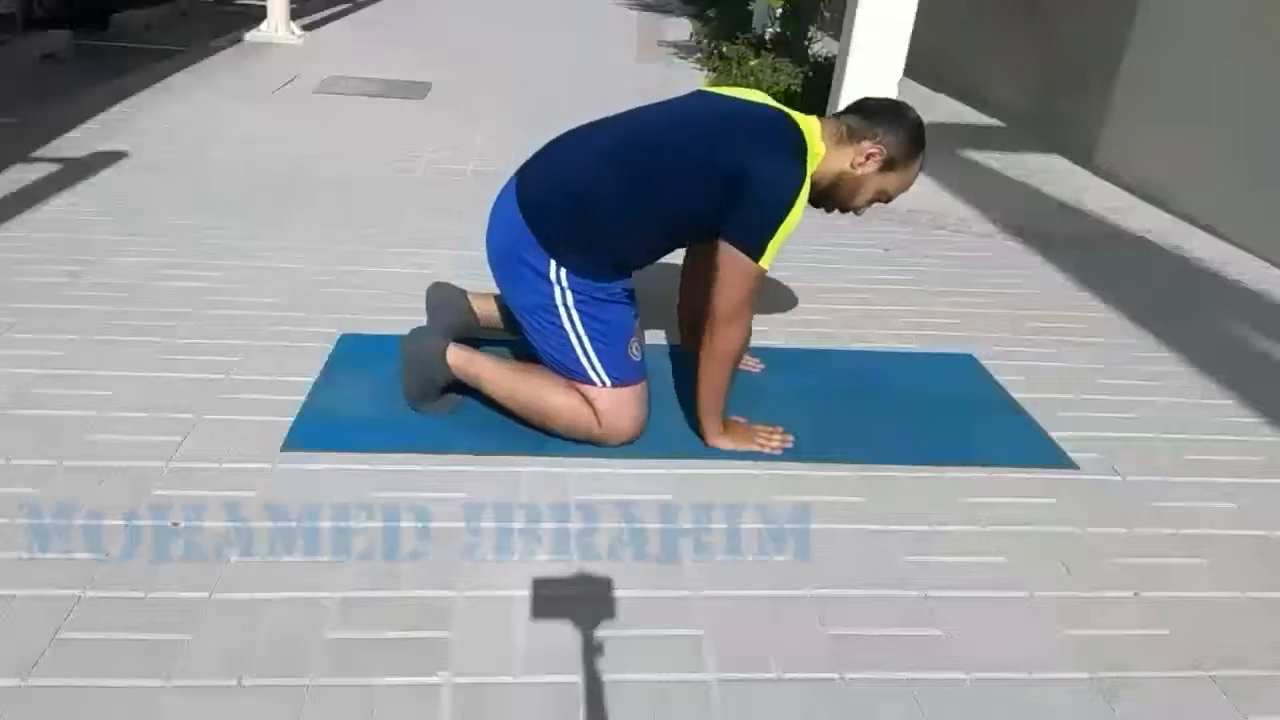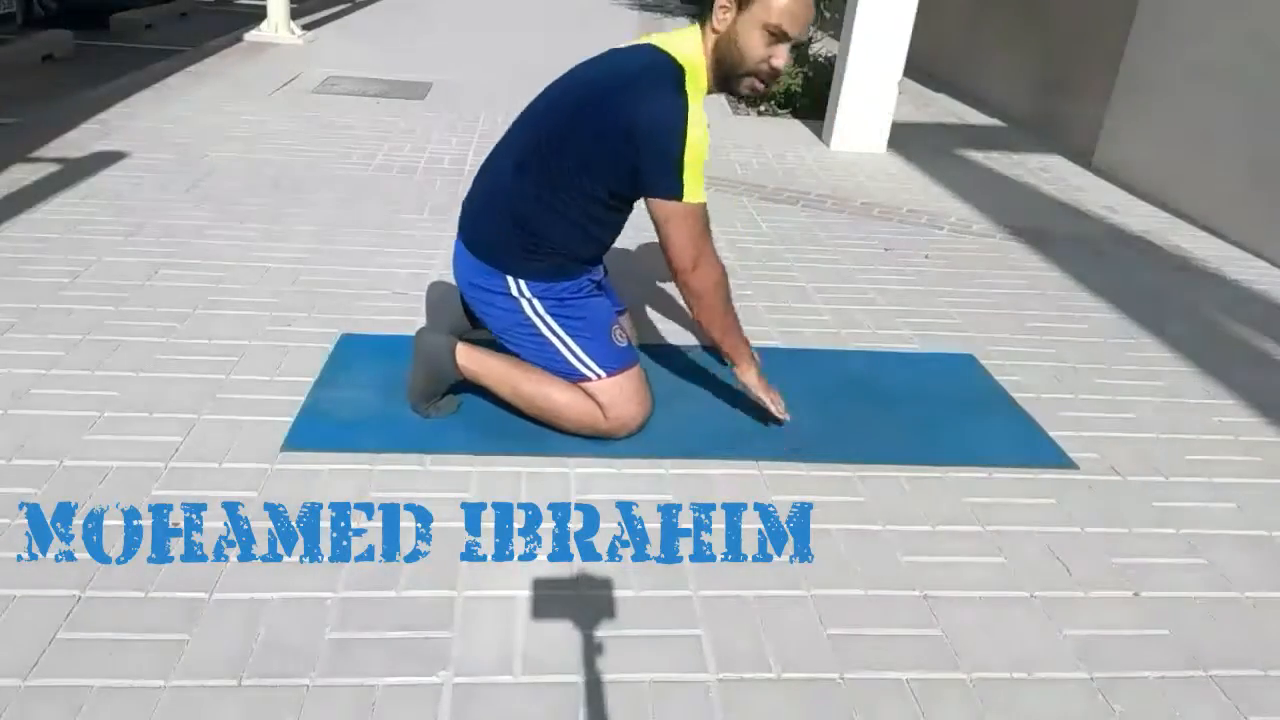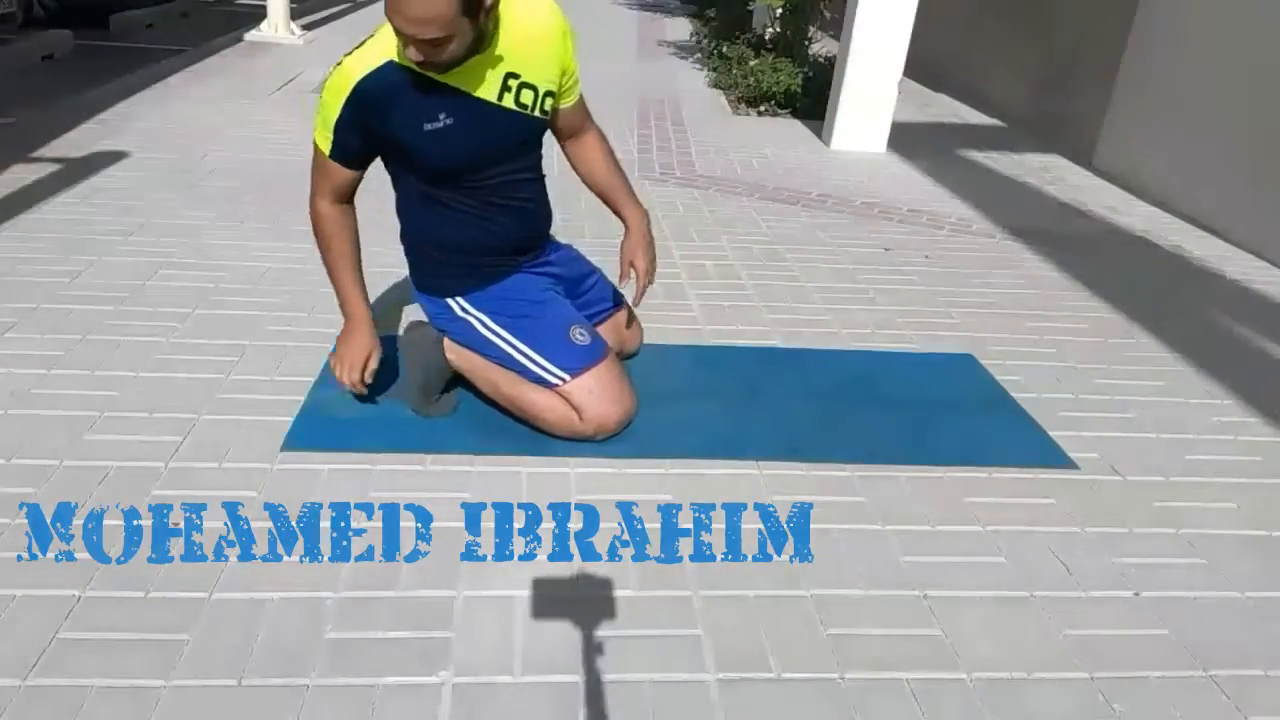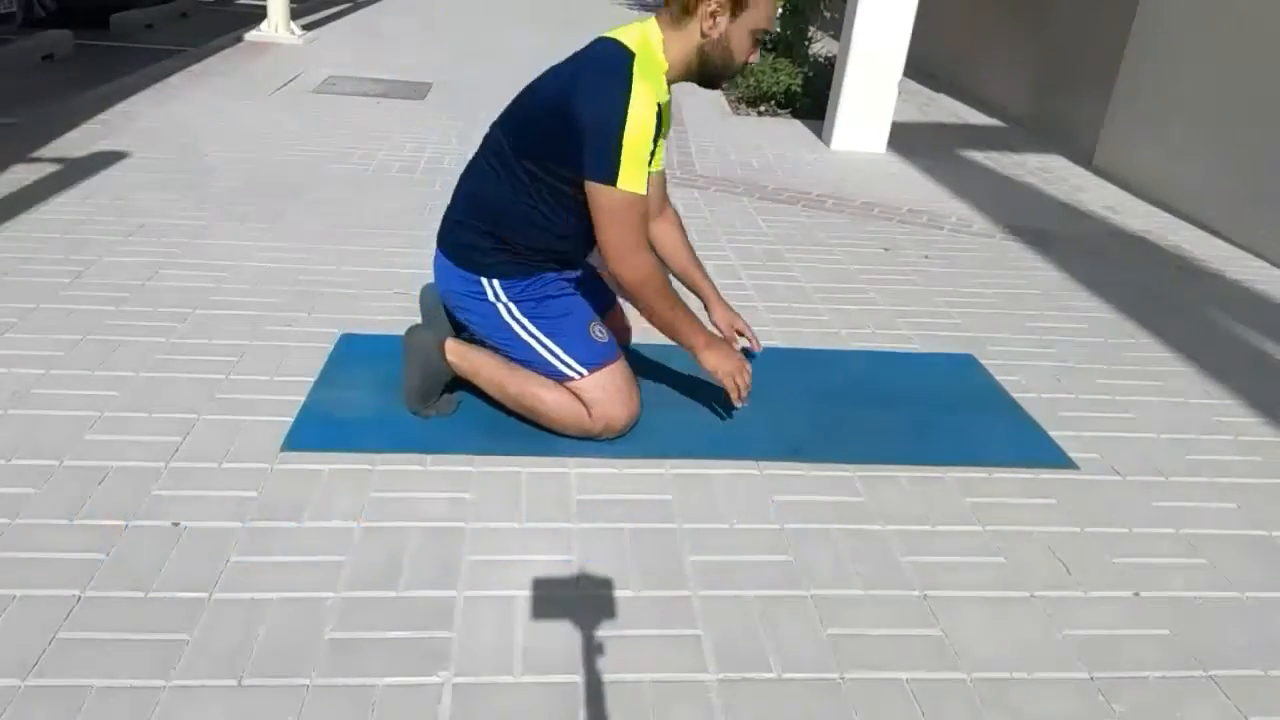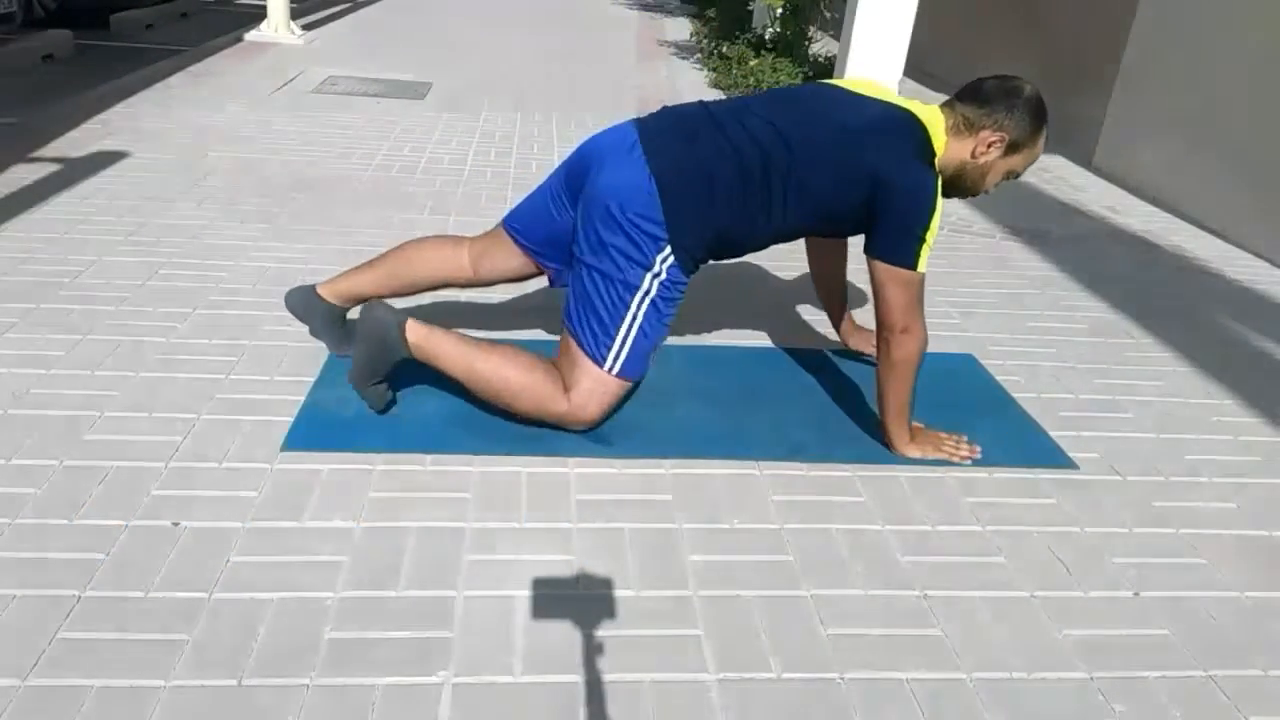
dt=1s
person 1, frame 1
left shoulder: (768, 125)
right shoulder: (779, 175)
left elbow: (704, 252)
right elbow: (729, 314)
left wrist: (698, 347)
right wrist: (714, 426)
left hip: (534, 210)
right hip: (552, 247)
left knee: (601, 340)
right knee: (618, 418)
left ankle: (465, 308)
right ankle: (450, 357)
person 1, frame 2
left shoulder: (669, 66)
right shoulder: (667, 103)
left elbow: (684, 230)
right elbow: (692, 263)
left wrist: (715, 325)
right wrist: (741, 360)
left hip: (539, 246)
right hip: (513, 268)
left knee: (622, 338)
right knee: (624, 409)
left ankle: (477, 309)
right ankle: (457, 357)
person 1, frame 3
right shoulder: (365, 82)
left elbow: (579, 133)
right elbow: (330, 201)
left wrist: (634, 219)
right wrist: (359, 321)
left hip: (542, 252)
right hip: (469, 284)
left knee: (625, 336)
right knee: (609, 411)
left ankle: (475, 340)
right ankle: (451, 350)
person 1, frame 4
left shoulder: (643, 75)
right shoulder: (623, 87)
left elbow: (657, 214)
right elbow: (625, 257)
left wrist: (713, 301)
right wrist: (705, 346)
left hip: (538, 251)
right hip: (494, 270)
left knee: (615, 334)
right knee: (614, 410)
left ankle: (463, 314)
right ankle: (450, 352)
person 1, frame 5
left shoulder: (882, 120)
right shoulder: (911, 175)
right elbow: (902, 328)
left wrist: (842, 322)
right wrist: (900, 434)
left hip: (624, 152)
right hip: (649, 214)
left knee: (480, 257)
right knee: (580, 399)
left ankle: (325, 298)
right ankle: (406, 335)
